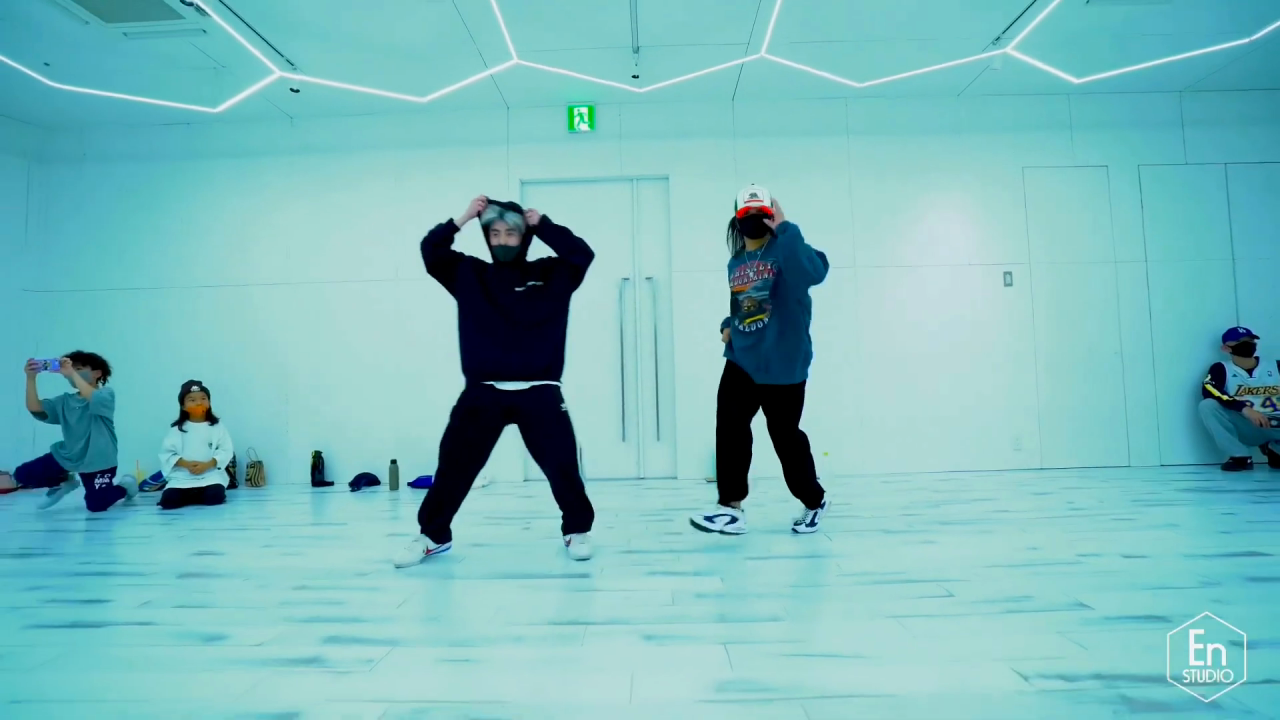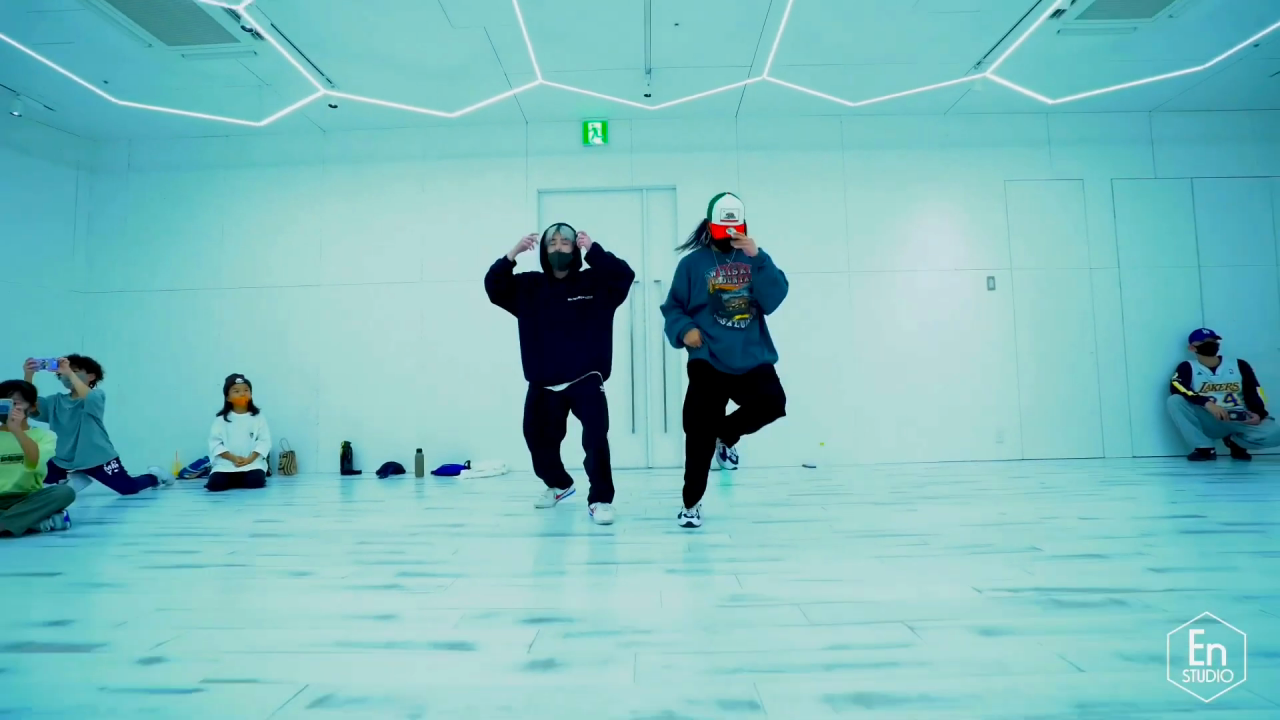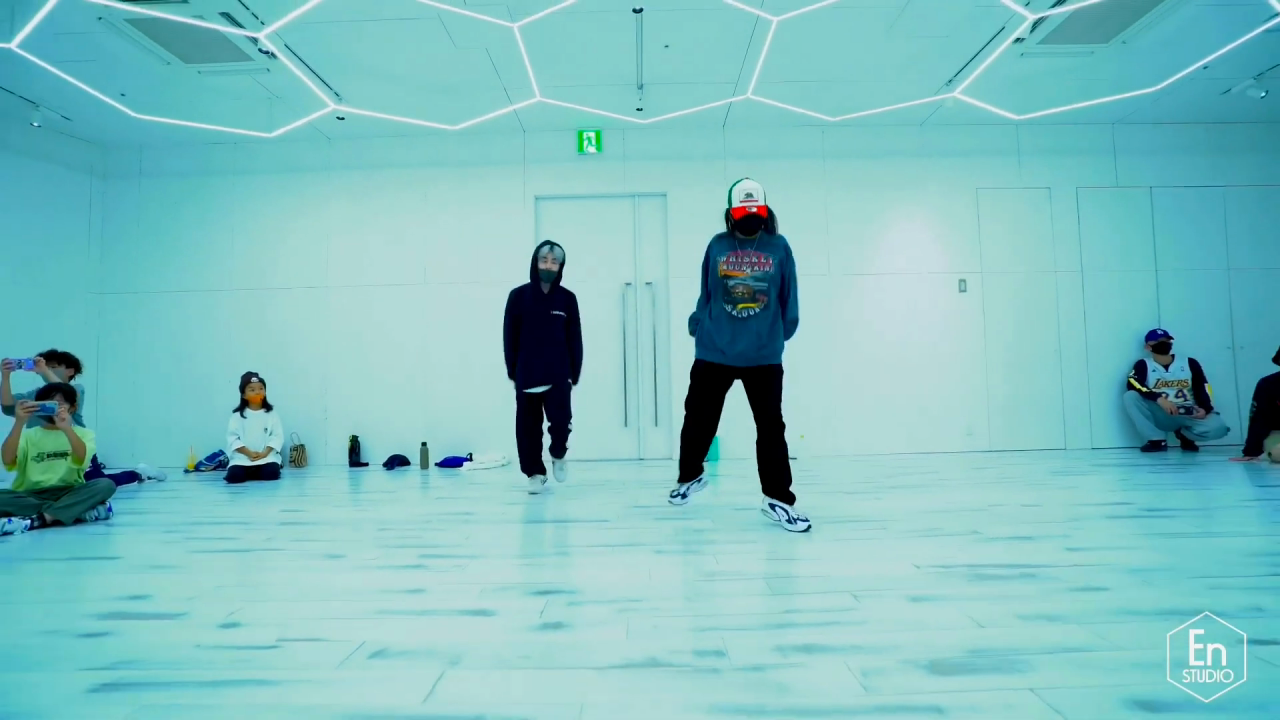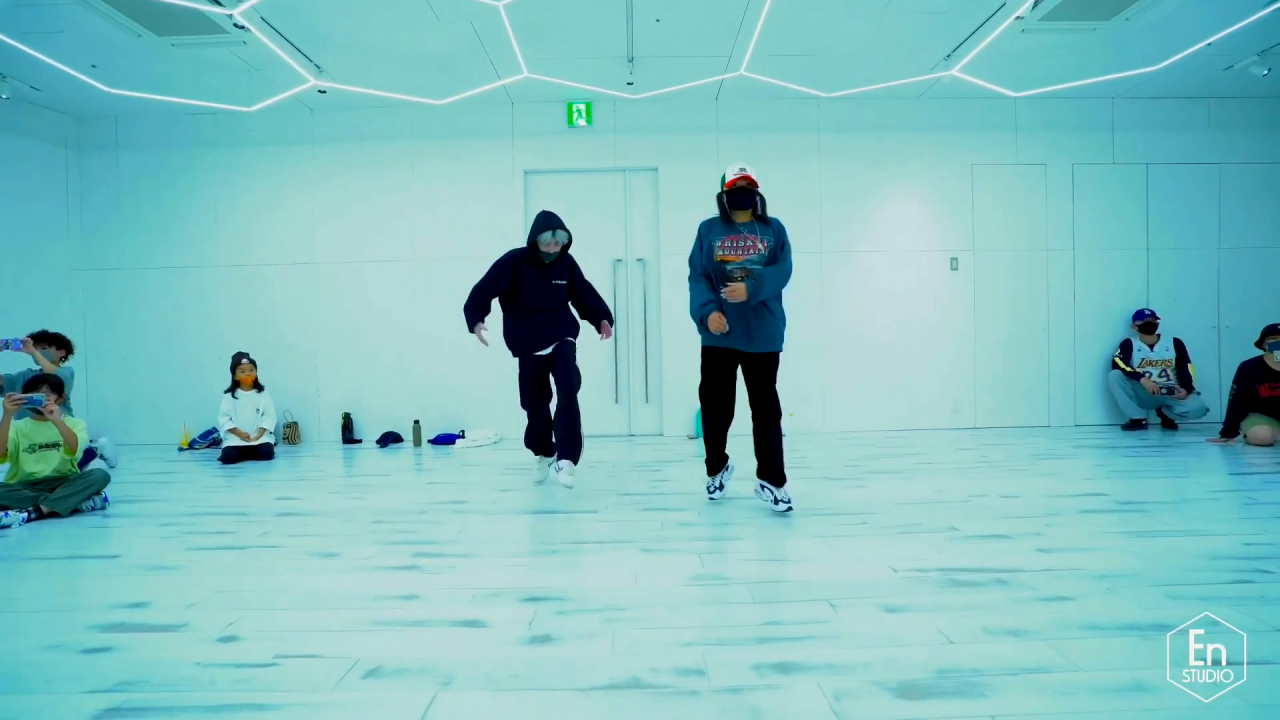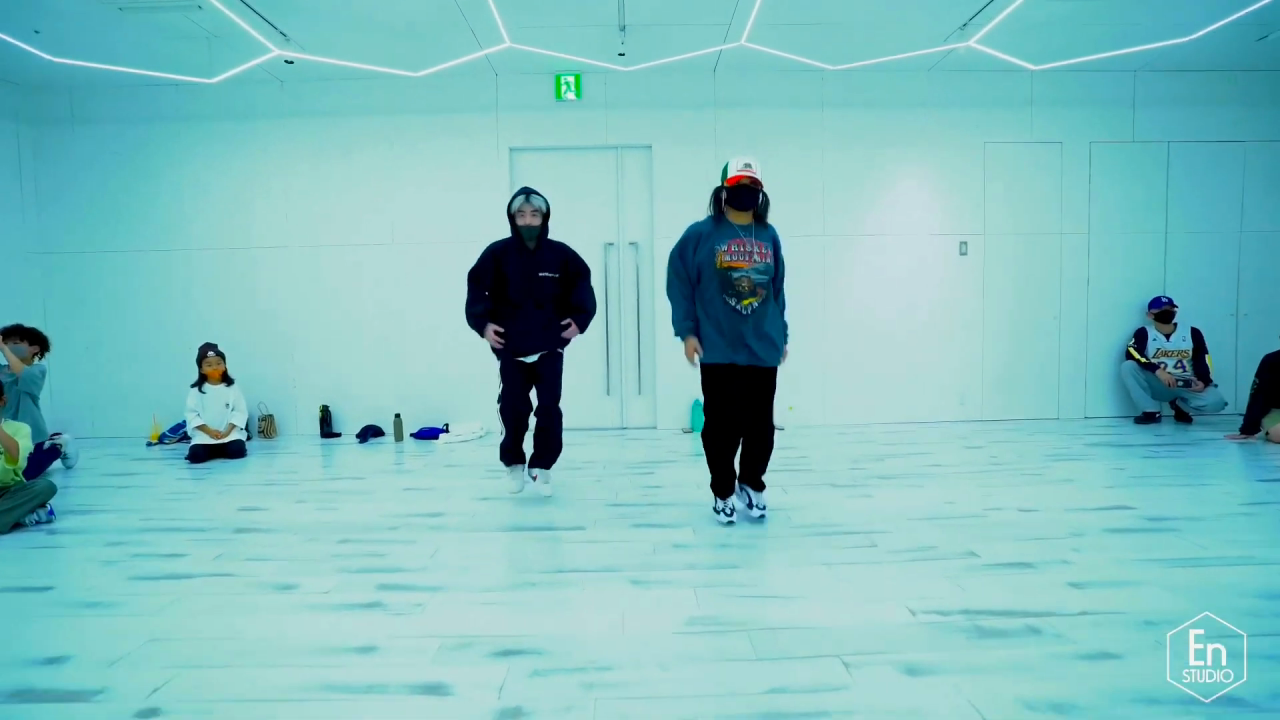
dt=0.5s
person 1, frame 1
left shoulder: (785, 248)
right shoulder: (735, 262)
left elbow: (814, 270)
left wrist: (785, 229)
right wrist: (730, 326)
left hip: (781, 364)
right hip: (741, 360)
left knee: (786, 435)
right knee: (731, 427)
left ankle: (813, 501)
right ankle: (731, 506)
person 1, frame 2
left shoulder: (753, 259)
right shoulder: (693, 262)
left elbow: (773, 294)
right elbow: (673, 309)
left wrist: (756, 256)
right wrist: (684, 330)
left hip: (753, 357)
right hip: (708, 360)
left knee: (771, 404)
right knee: (700, 432)
left ankle: (726, 435)
right ankle: (691, 504)
person 1, frame 3
left shoulder: (778, 247)
right shoulder: (718, 245)
left elbow: (787, 295)
left wrist: (781, 333)
right wrist: (699, 327)
left hip: (762, 355)
right hip: (715, 352)
left knee: (770, 423)
right knee: (699, 418)
right ankle: (690, 476)
person 1, frame 4
left shoulder: (774, 230)
right shoulder: (709, 230)
left elbow: (781, 272)
right elbow: (697, 278)
left wrist: (750, 289)
right wrist: (707, 311)
left hip: (763, 335)
right hip: (720, 335)
left knee: (766, 408)
right knee: (716, 405)
left ankle: (772, 482)
right ankle: (717, 470)
person 1, frame 5
left shoulder: (768, 235)
right shoulder: (701, 234)
right elbow: (679, 281)
left wrist: (780, 331)
right wrist: (686, 330)
left hip: (762, 347)
right hip: (718, 347)
left knee: (761, 424)
right knee: (722, 422)
left ankle: (751, 486)
right ankle: (723, 493)
person 2, frame 1
left shoulder: (548, 274)
right shoulder: (469, 274)
left elbow: (581, 255)
right elbow: (432, 252)
left wrist: (542, 225)
right wrist: (462, 220)
left hip: (538, 387)
right hip: (484, 389)
left knee: (561, 458)
right knee: (455, 461)
left ankle: (577, 529)
right ankle: (433, 535)
person 2, frame 2
left shoulder: (593, 282)
right shoulder: (530, 286)
left elbow: (625, 277)
right elbow: (494, 288)
left wrist: (593, 250)
right wrist: (511, 256)
left hip: (585, 379)
right hip: (543, 383)
left knee: (595, 436)
right knee: (540, 440)
left ankle: (600, 500)
right ankle: (558, 484)
person 2, frame 3
left shoulder: (567, 299)
right shoulder: (518, 297)
left elbow: (574, 339)
right elbow: (511, 338)
left wrist: (573, 375)
right wrist: (513, 371)
left hip: (558, 378)
right hip: (527, 380)
left knee: (561, 426)
right knee: (527, 431)
left ankle: (558, 454)
right ankle: (535, 473)
person 2, frame 4
left shoulder: (566, 263)
right shoulder: (513, 261)
left elbow: (583, 293)
right elbow: (483, 291)
left wrist: (602, 317)
right wrist: (476, 320)
left hip: (562, 340)
right hip: (528, 345)
left knee: (568, 389)
right knee: (534, 402)
left ankle: (566, 459)
right ankle: (544, 453)
person 2, frame 5
left shoulder: (559, 254)
right shoulder: (498, 253)
left elbow: (582, 285)
right elbow: (476, 288)
left wrist: (580, 318)
right wrist: (482, 322)
left hip: (549, 346)
right hip: (512, 347)
left knee: (549, 406)
right knee: (513, 406)
left ankle: (540, 466)
right ankle: (514, 462)
